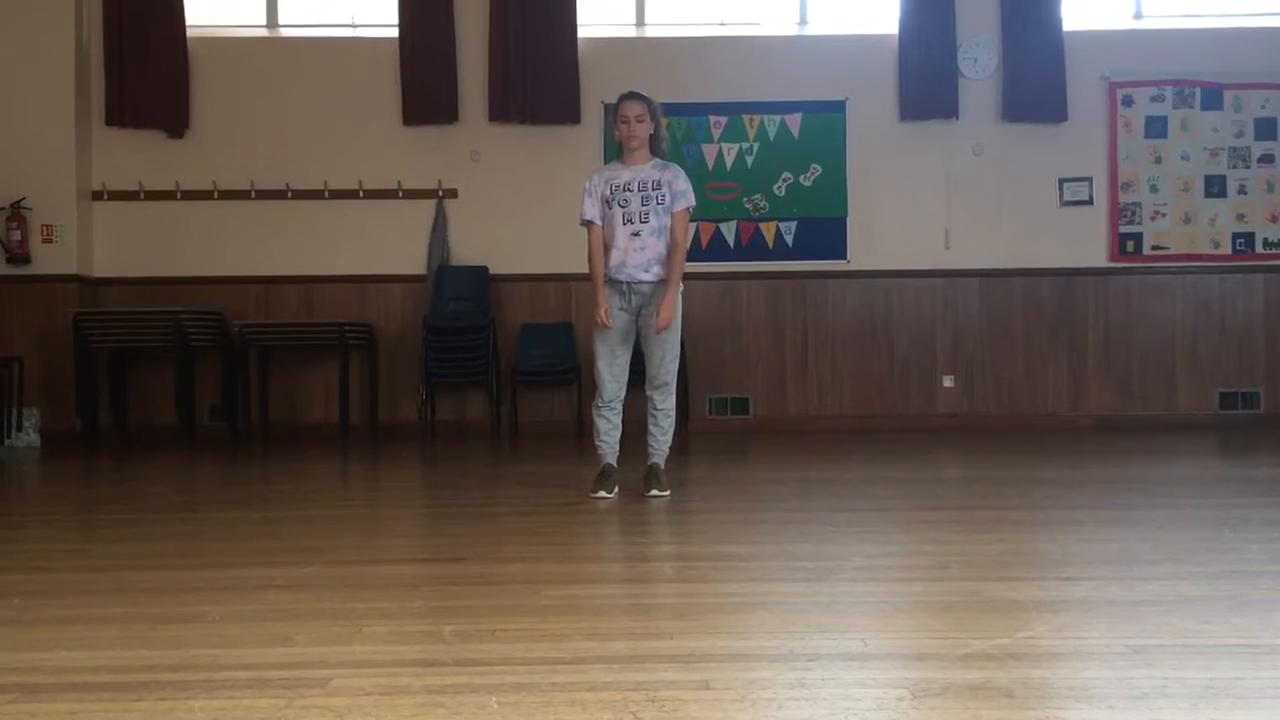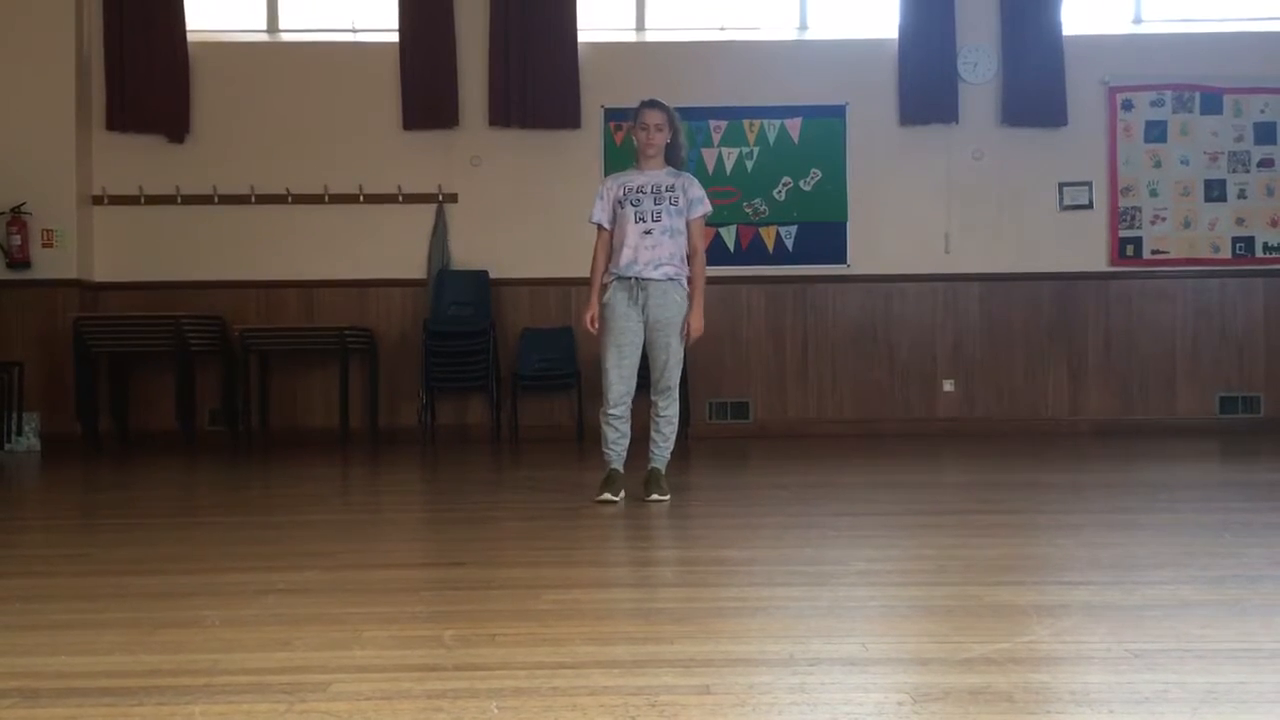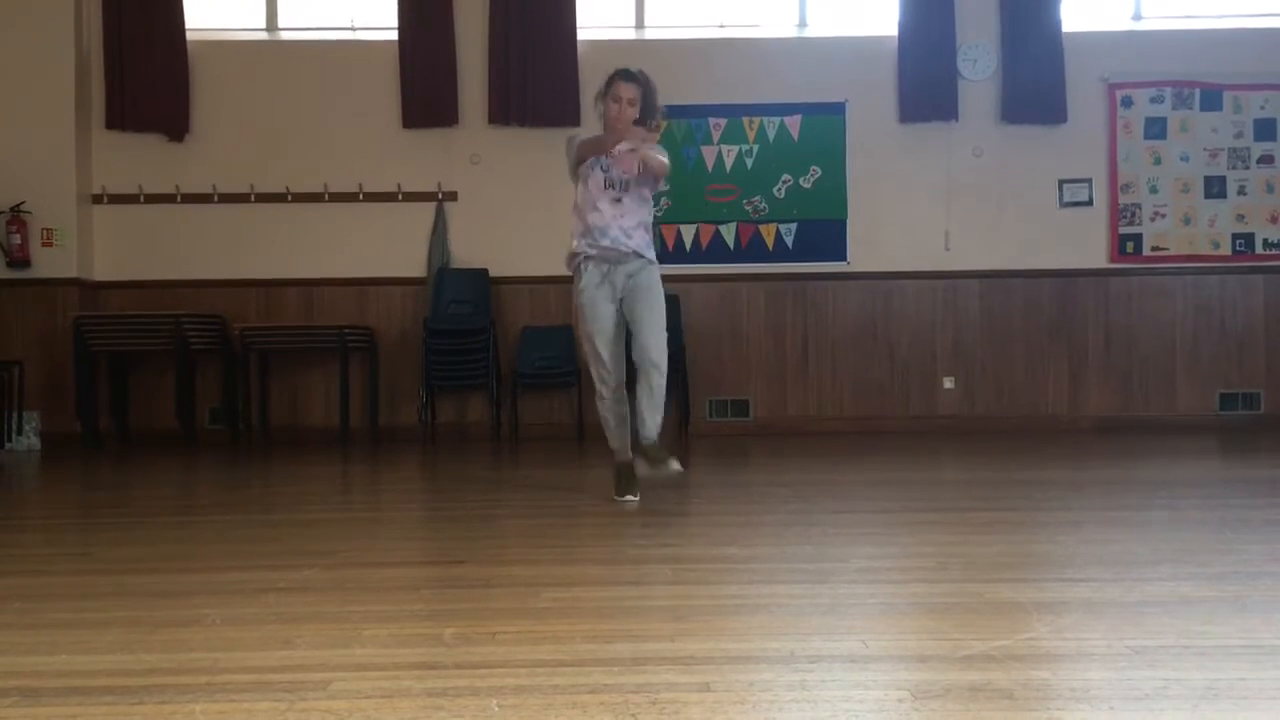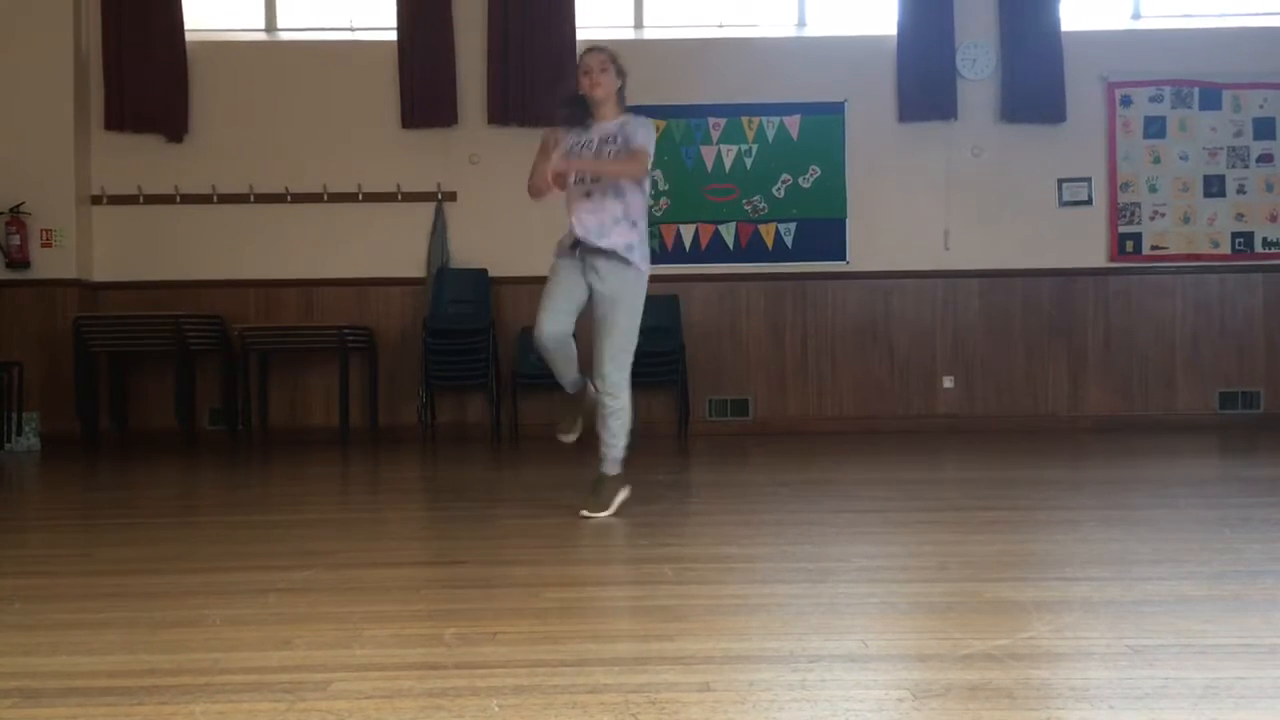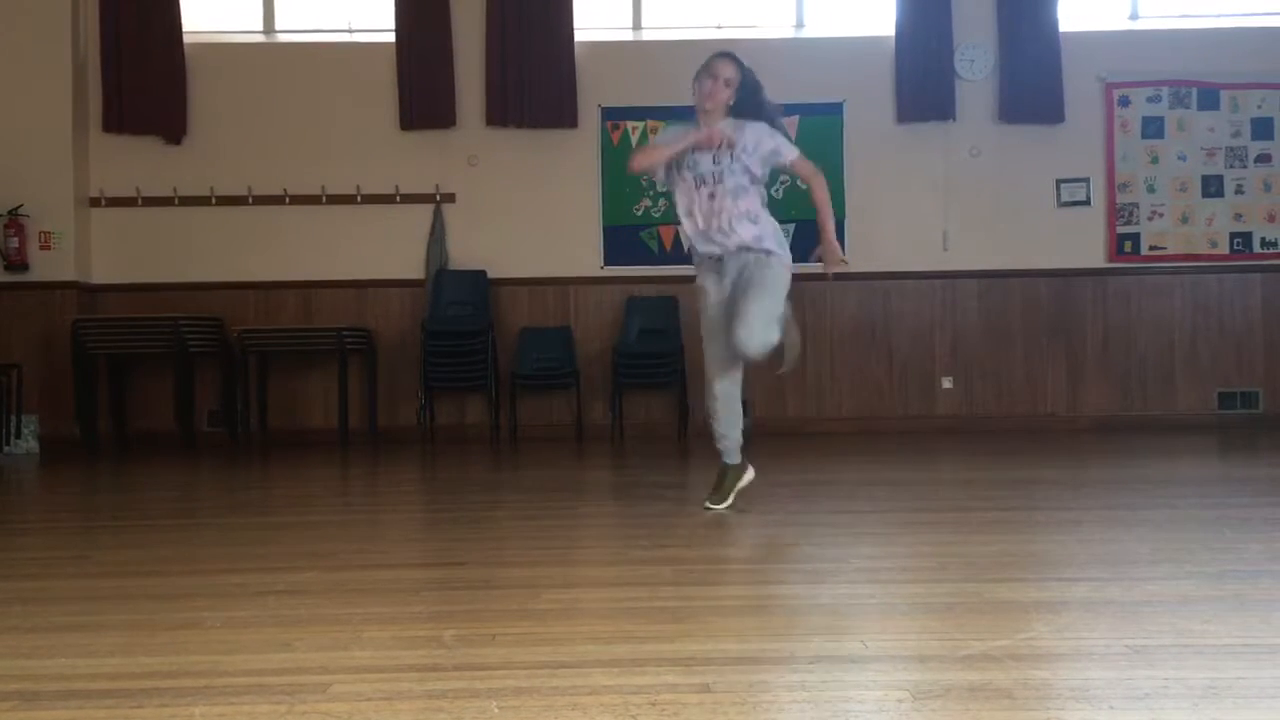
dt=1s
person 1, frame 1
left shoulder: (672, 176)
right shoulder: (600, 180)
left elbow: (679, 242)
right elbow: (596, 243)
left wrist: (669, 297)
right wrist: (600, 297)
left hip: (659, 290)
right hip: (616, 290)
left knee: (662, 383)
right knee: (608, 384)
left ankle: (656, 463)
right ankle: (608, 464)
person 1, frame 2
left shoulder: (686, 185)
right shoulder: (614, 185)
left elbow: (698, 251)
right elbow: (602, 246)
left wrist: (697, 305)
right wrist: (593, 298)
left hip: (669, 291)
right hip: (622, 291)
left knee: (666, 386)
right knee: (617, 386)
left ankle: (657, 468)
right ankle: (614, 468)
person 1, frame 3
left shoulder: (647, 153)
right shoulder: (582, 145)
left elbow: (661, 167)
right elbow: (585, 150)
left wrist: (640, 152)
right wrist: (617, 135)
left hip: (639, 263)
right hip: (593, 264)
left knee: (653, 356)
right knee: (607, 373)
left ankle: (650, 442)
right ankle: (624, 459)
person 1, frame 4
left shoulder: (638, 129)
right shoulder: (569, 135)
left elbow: (633, 166)
right elbow: (536, 190)
left wrist: (569, 163)
right wrist: (548, 154)
left hip: (623, 263)
right hip: (575, 254)
left knee: (611, 374)
right knee: (548, 332)
left ankle: (611, 474)
right ankle: (577, 393)
person 1, frame 5
left shoulder: (754, 132)
right shoulder: (675, 139)
left elbow: (812, 178)
right elbow: (637, 164)
left wrist: (829, 237)
right wrist: (695, 139)
left hip: (763, 253)
right hip: (713, 266)
left knee: (748, 344)
right knee: (719, 374)
left ankle: (777, 322)
right ankle: (733, 465)
